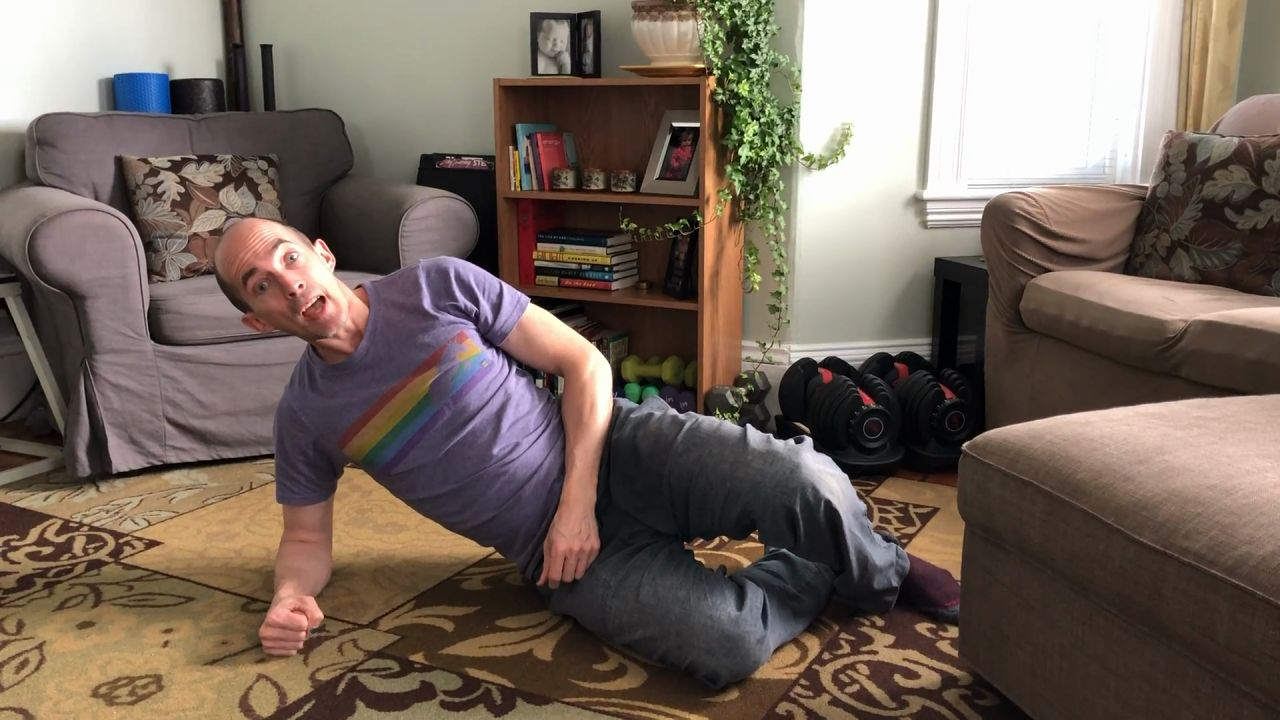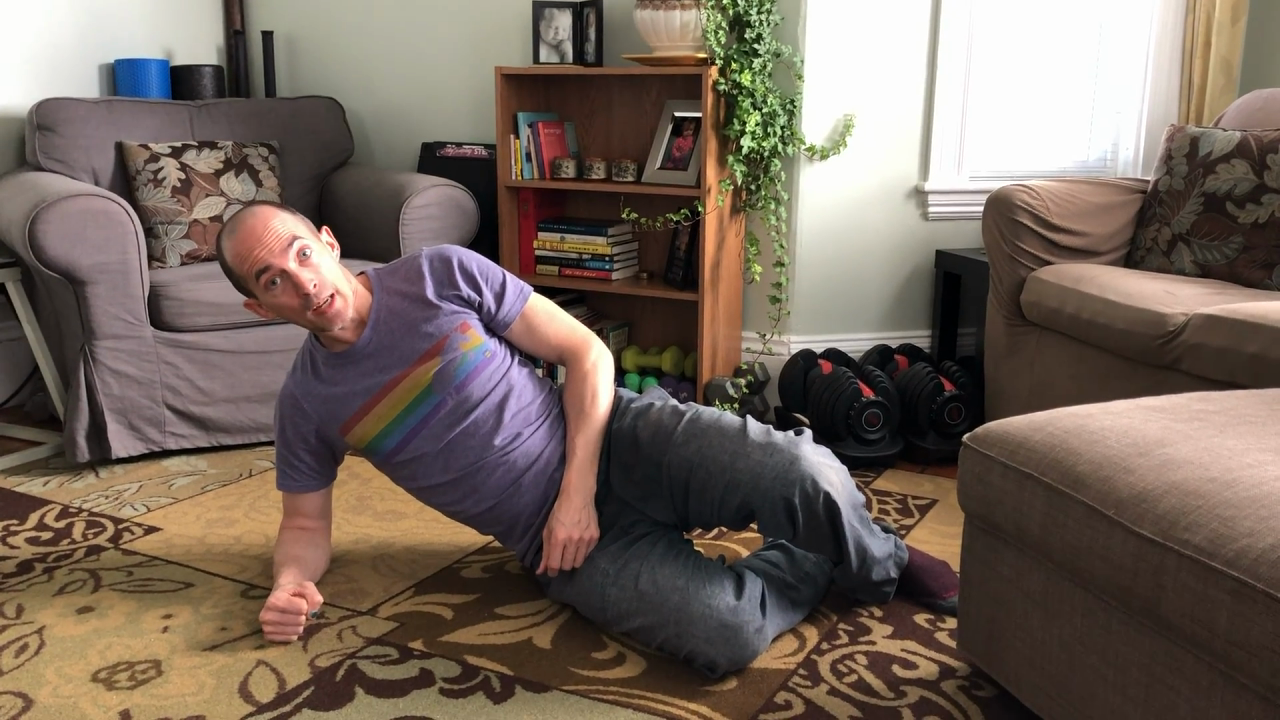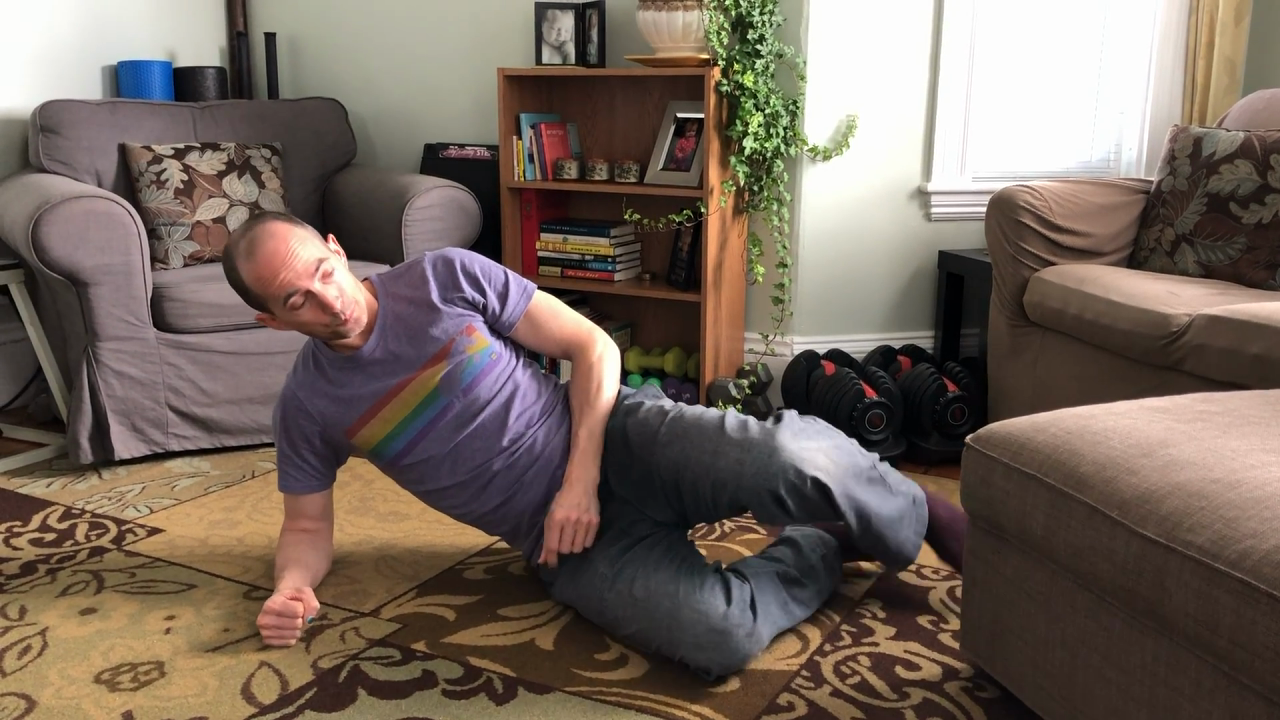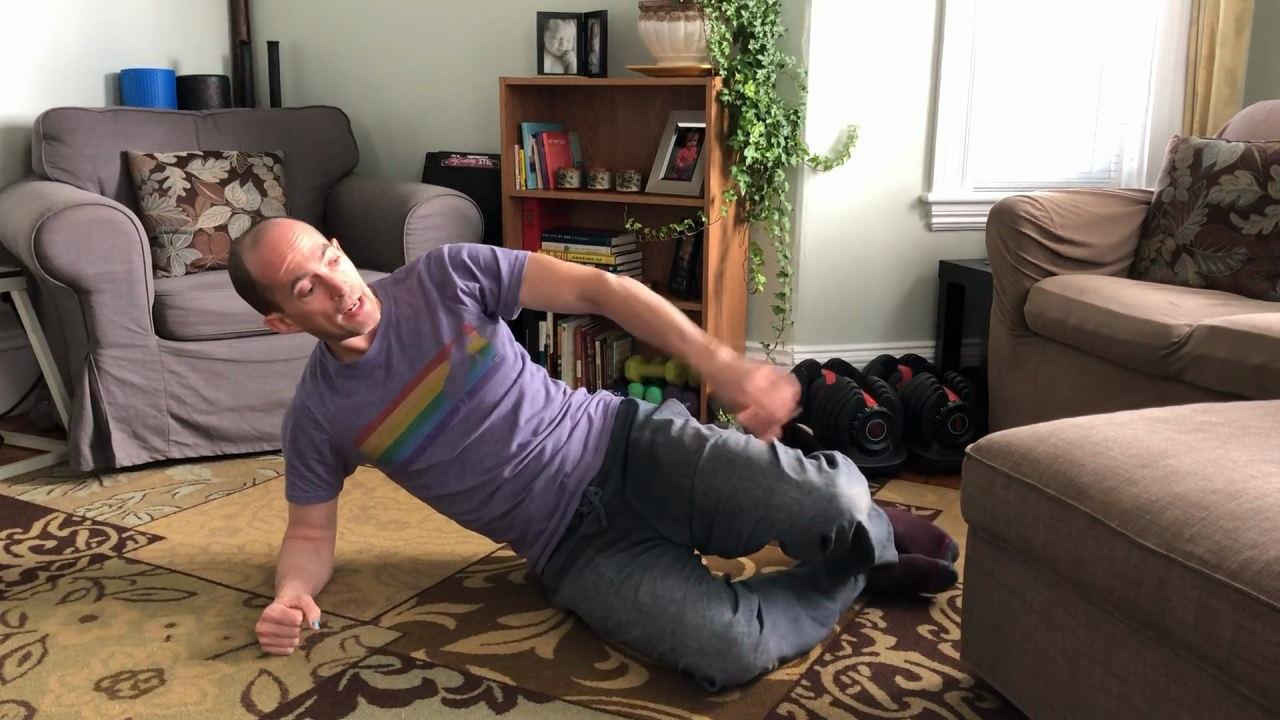
dt=1s
person 1, frame 1
left shoulder: (439, 284)
right shoulder: (305, 415)
left elbow: (584, 362)
right elbow: (307, 536)
left wrist: (579, 500)
right wrist: (289, 595)
left hip: (618, 449)
right hip: (554, 546)
left knee: (805, 484)
right knee: (727, 647)
left ankle: (881, 571)
right ankle: (812, 573)
person 1, frame 2
left shoulder: (442, 274)
right shoulder: (306, 403)
left elbow: (586, 354)
right elbow: (305, 524)
left wrist: (579, 491)
right wrist: (289, 584)
left hip: (616, 441)
right hip: (553, 536)
left knee: (802, 474)
right knee: (726, 634)
left ankle: (878, 562)
right ankle: (811, 563)
person 1, frame 3
left shoulder: (446, 276)
right shoulder: (306, 405)
left elbow: (592, 347)
right elbow: (307, 526)
left wrist: (581, 479)
right wrist: (290, 587)
left hip: (621, 439)
right hip: (560, 537)
left knee: (785, 459)
right knee: (719, 638)
left ankle: (903, 514)
right ankle: (821, 549)
person 1, frame 4
left shoulder: (445, 275)
right shoulder: (317, 417)
left elbow: (602, 289)
right elbow: (310, 534)
left wrist: (718, 362)
right wrist: (291, 595)
left hip: (624, 449)
right hip: (573, 544)
left knee: (829, 504)
right knee: (728, 650)
left ankle: (866, 532)
right ankle: (854, 572)
